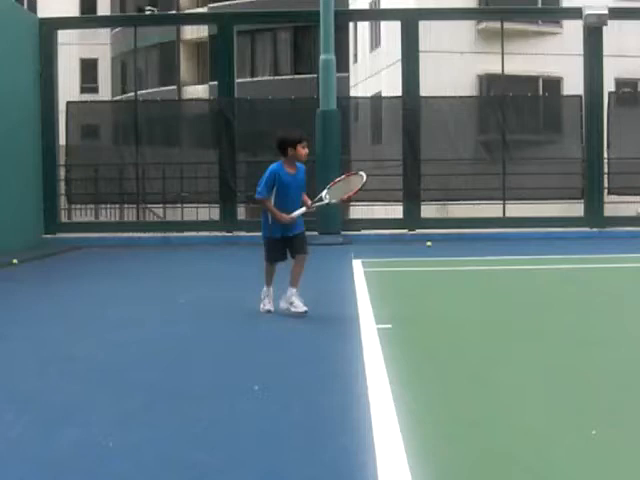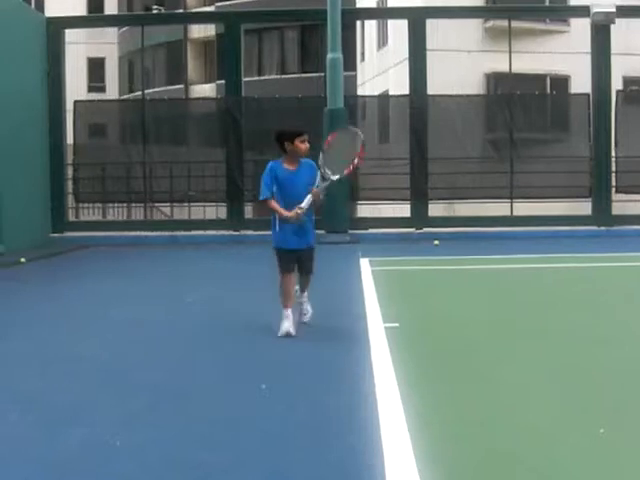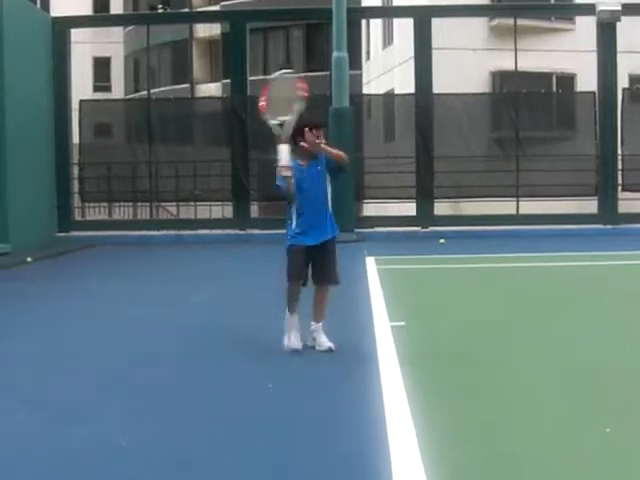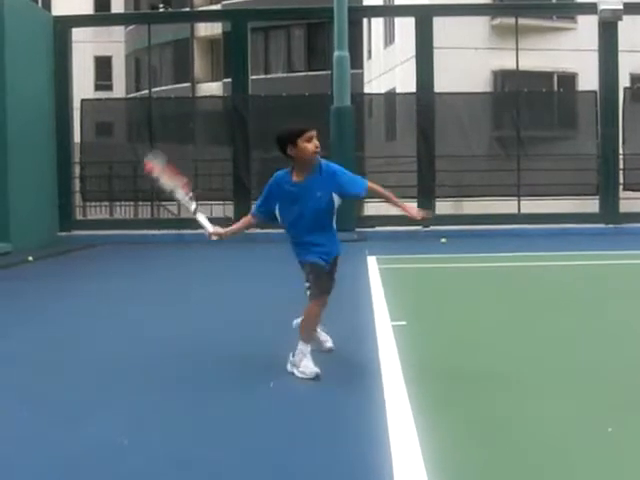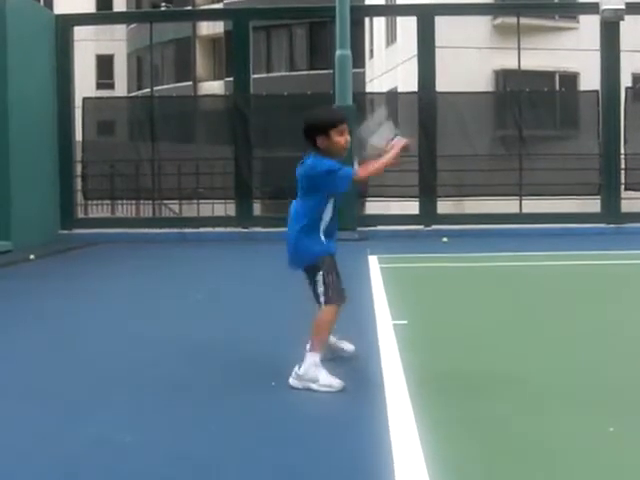
dt=0.5s
person 1, frame 1
left shoulder: (302, 169)
right shoulder: (274, 171)
right elbow: (262, 197)
left wrist: (307, 202)
right wrist: (279, 216)
left hip: (294, 223)
right hip: (274, 225)
left knee: (301, 255)
right knee: (272, 261)
left ankle: (291, 297)
right ankle: (267, 293)
person 1, frame 2
left shoulder: (310, 166)
right shoulder: (273, 169)
left elbow: (317, 196)
right elbow: (267, 198)
left wrist: (316, 195)
right wrist: (285, 214)
left hip: (305, 229)
right hip: (283, 231)
left knee: (306, 272)
right knee: (287, 272)
left ankle: (301, 294)
right ankle: (287, 318)
person 1, frame 3
left shoulder: (322, 161)
right shoulder: (288, 166)
left elbow: (342, 158)
right elbow: (290, 193)
left wrist: (320, 149)
right wrist: (285, 182)
left hip: (326, 233)
right hip: (299, 234)
left knee: (324, 282)
right knee: (294, 281)
left ankle: (317, 329)
right ankle: (291, 320)
person 1, frame 4
left shoulder: (329, 171)
right shoulder: (279, 182)
left elbow: (366, 186)
right elbow: (259, 214)
left wrist: (403, 206)
right wrist: (229, 230)
left hip: (329, 246)
right hip: (308, 250)
left knee: (321, 296)
right knee: (319, 295)
left ankle: (308, 325)
right ankle: (301, 354)
person 1, frame 5
left shoulder: (316, 163)
right shoulder: (320, 168)
right elbow: (361, 176)
right wrist: (393, 152)
left hip: (316, 241)
right hip: (312, 245)
left knee: (335, 296)
right knee: (331, 300)
left ankle: (324, 340)
right ankle: (309, 368)
